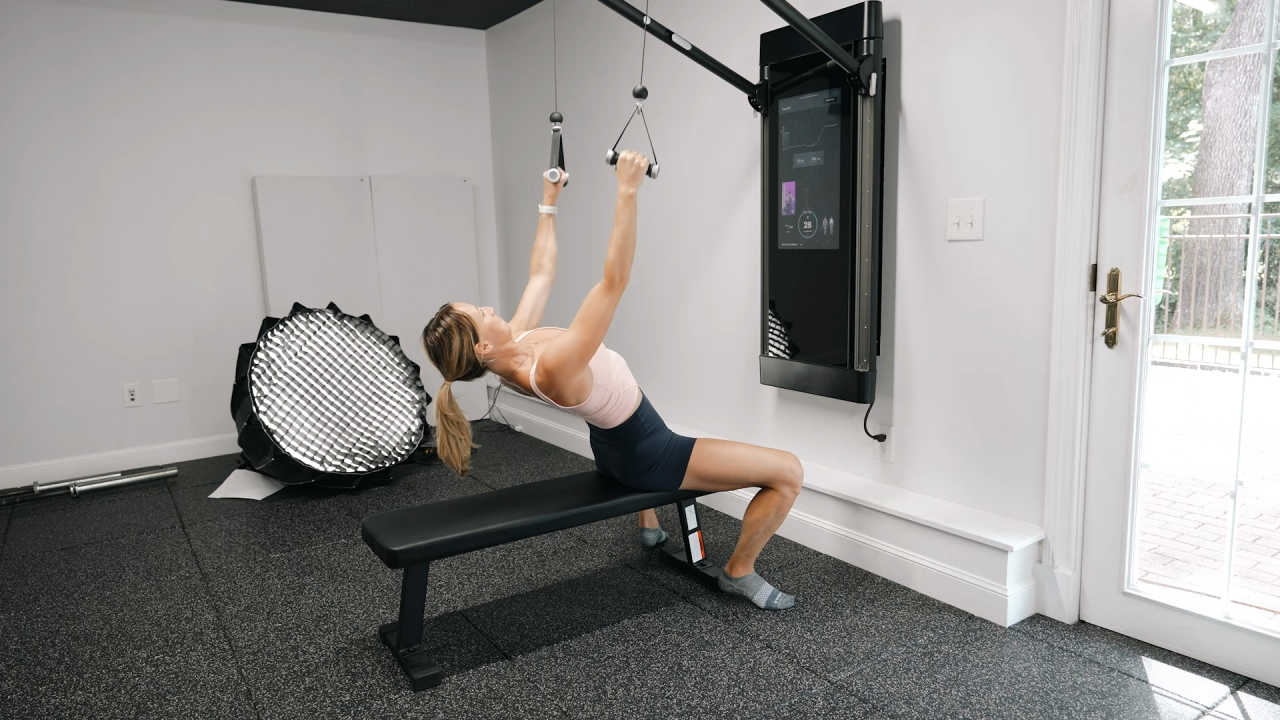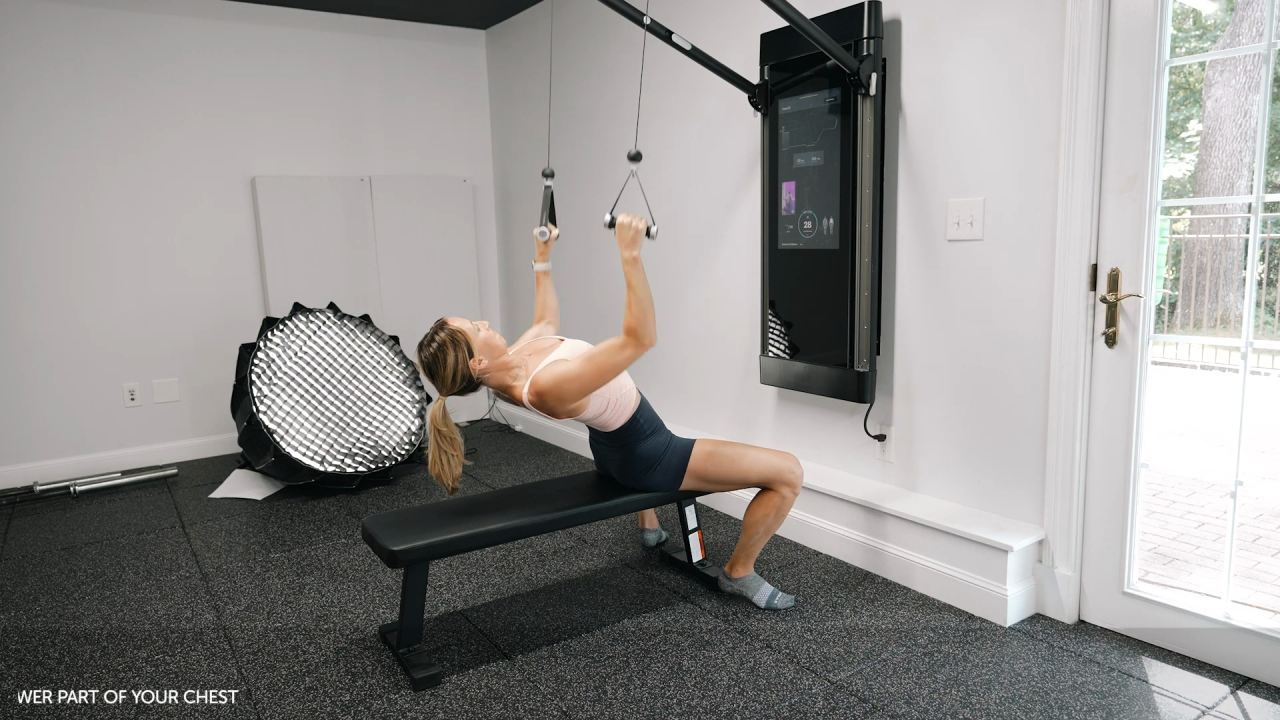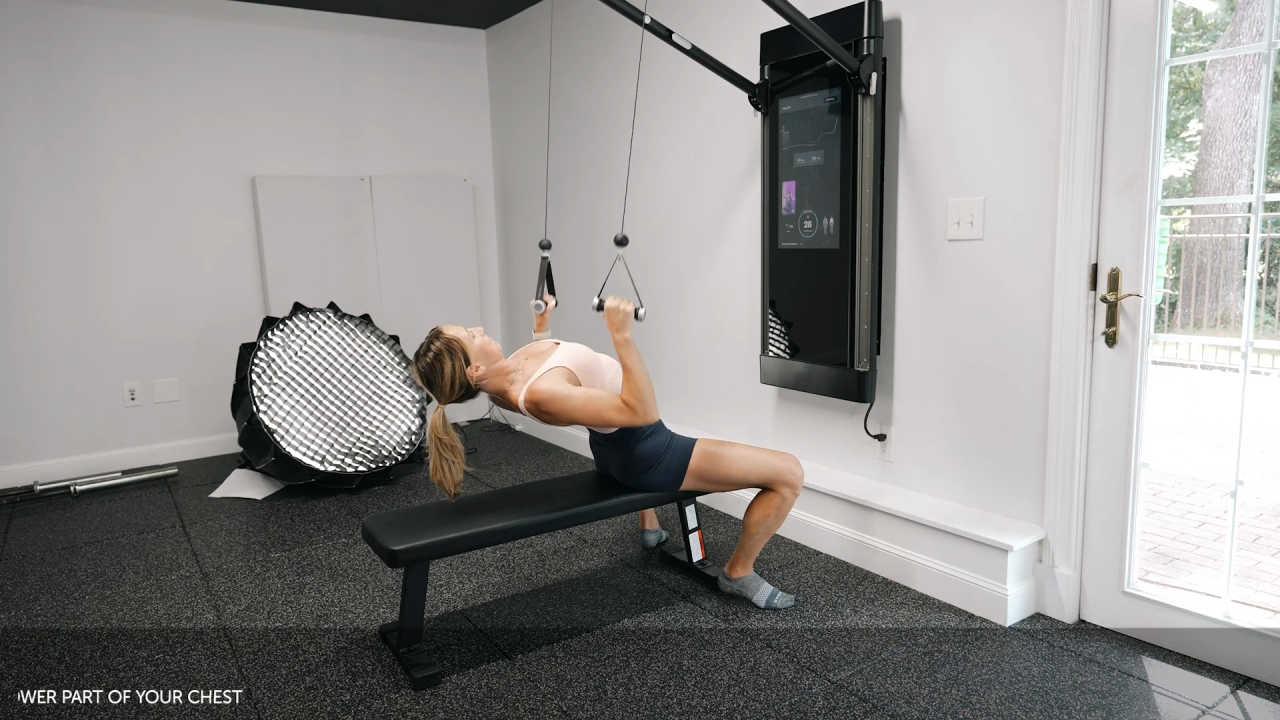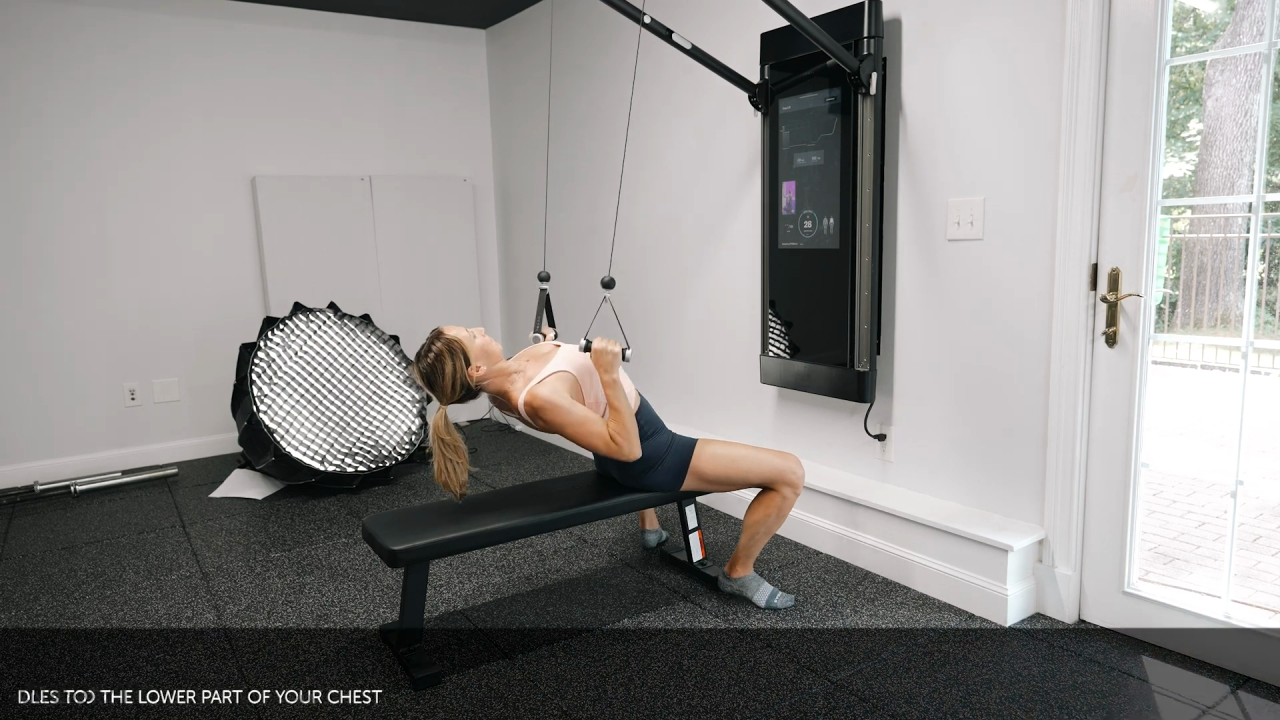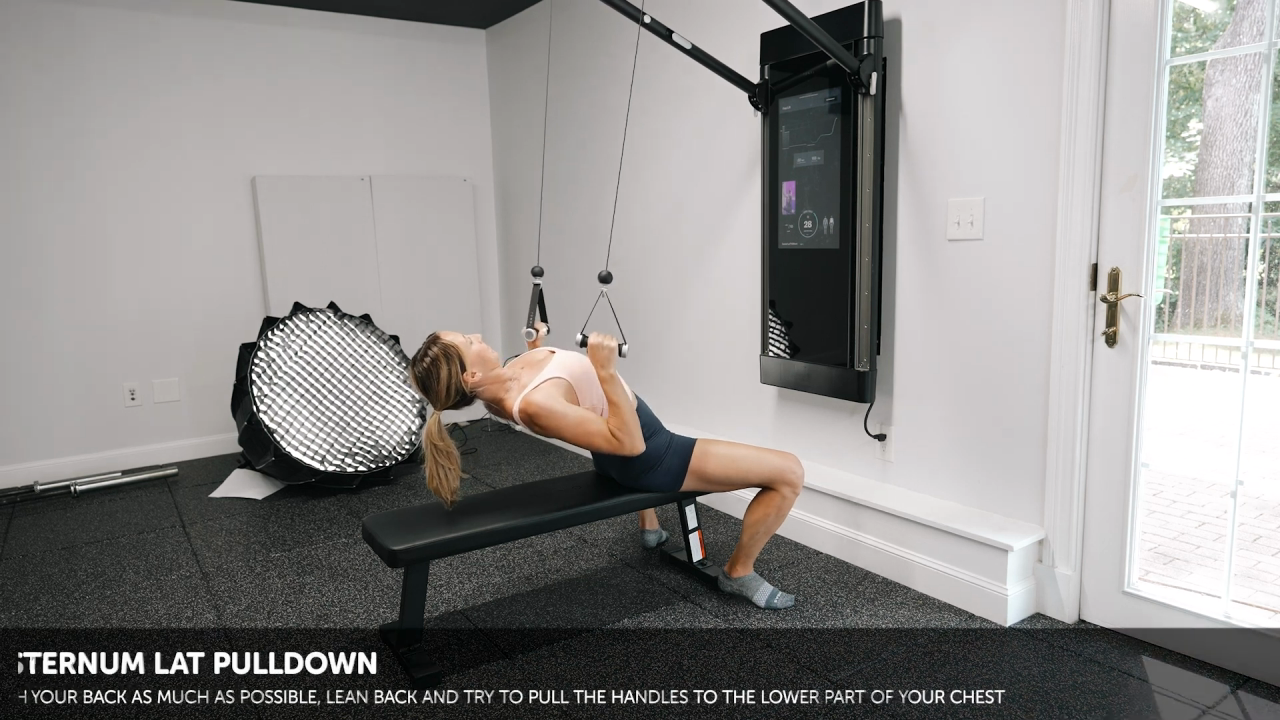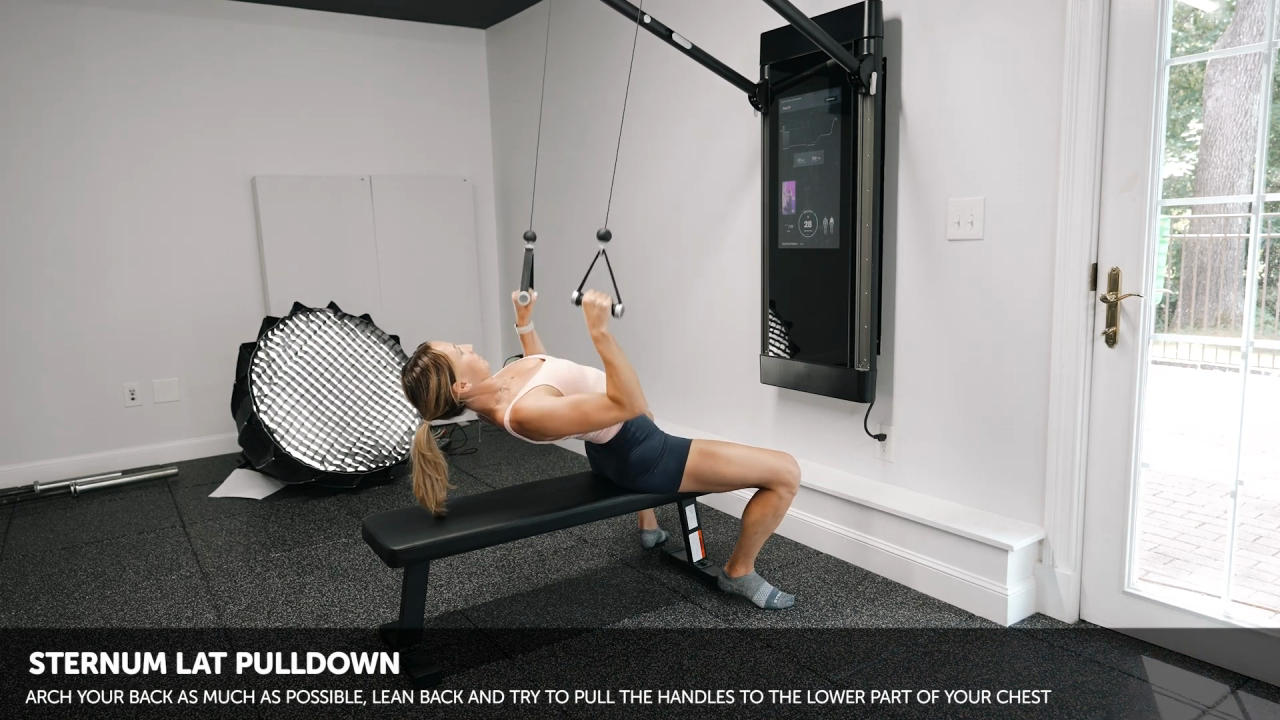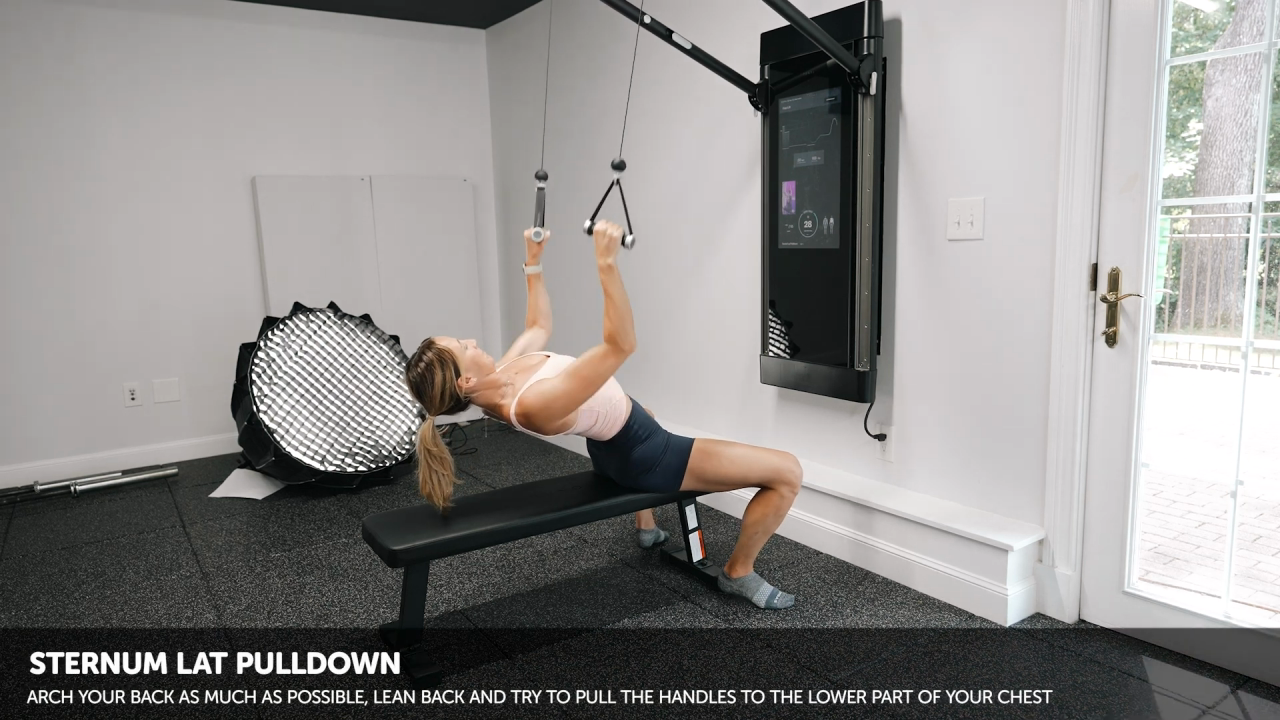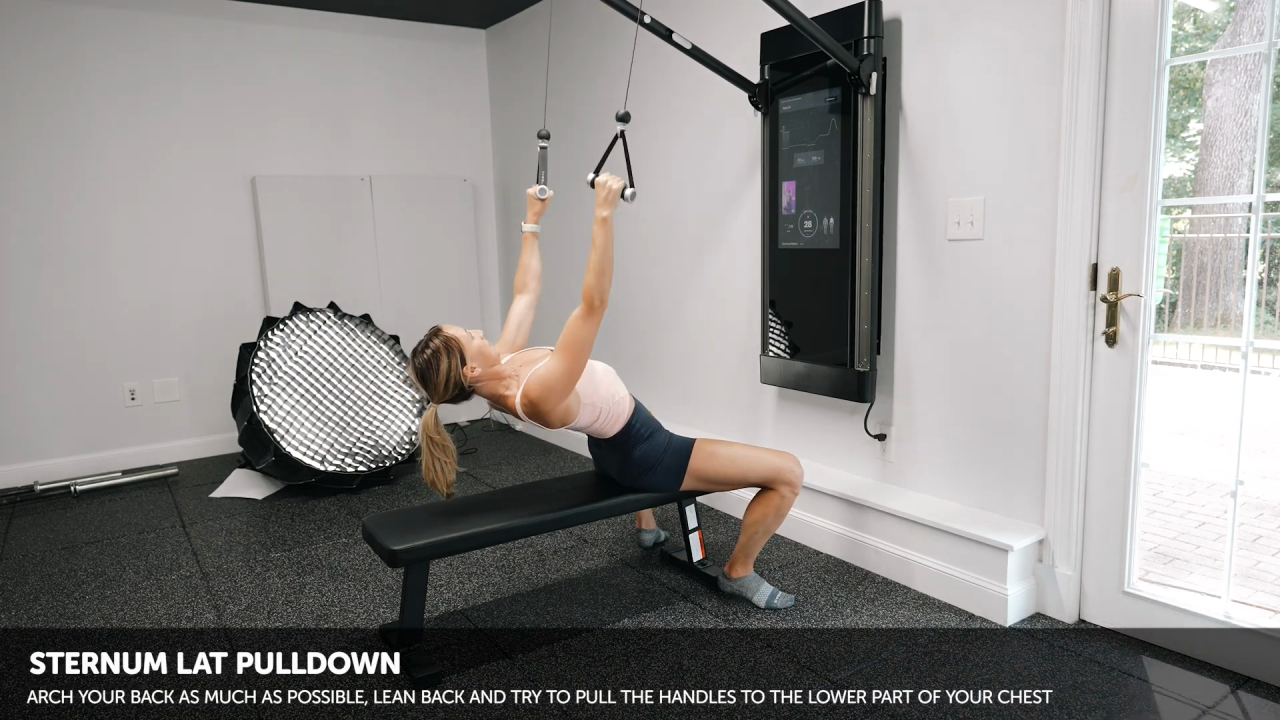
dt=0.4s
person 1, frame 1
left shoulder: (514, 346)
right shoulder: (550, 370)
left elbow: (541, 273)
right elbow: (614, 281)
left wrist: (549, 201)
right wrist: (627, 191)
left hip: (616, 443)
right hip: (644, 456)
right knee: (788, 472)
left ankle: (649, 526)
right ankle: (739, 574)
person 1, frame 2
left shoulder: (510, 366)
right shoulder: (547, 387)
left elbow: (546, 325)
right elbow: (640, 339)
left wrist: (542, 259)
right wrist: (630, 254)
left hip: (617, 446)
right hip: (644, 457)
right knee: (788, 473)
left ankle: (649, 525)
right ankle: (738, 574)
person 1, frame 3
left shoulder: (504, 379)
right shoulder: (539, 394)
right elbow: (644, 410)
left wrist: (541, 323)
right wrist: (621, 335)
left hip: (613, 444)
right hip: (644, 454)
right knee: (788, 473)
left ankle: (649, 526)
right ankle: (738, 574)
person 1, frame 4
left shoulder: (505, 381)
right shoulder: (539, 397)
right elbow: (629, 448)
left wrist: (542, 345)
right wrist: (608, 373)
left hip: (626, 446)
right hip: (648, 456)
right knee: (789, 473)
left ankle: (649, 527)
right ankle: (739, 574)
person 1, frame 5
left shoulder: (501, 387)
right shoulder: (533, 404)
right elbow: (631, 442)
left wrist: (533, 348)
right wrist: (604, 368)
left hip: (614, 454)
right hip: (647, 457)
right knee: (789, 472)
left ankle: (649, 526)
right ankle: (739, 573)
person 1, frame 6
left shoulder: (495, 392)
right shoulder: (525, 411)
left elbow: (536, 369)
right elbow: (632, 405)
left wrist: (523, 323)
right wrist: (599, 331)
left hip: (615, 449)
right hip: (641, 457)
left knee: (636, 413)
right knee: (785, 472)
left ankle: (648, 526)
right ankle: (739, 573)
person 1, frame 7
left shoulder: (499, 381)
right shoulder: (532, 405)
left elbow: (538, 327)
right elbow: (621, 345)
left wrist: (533, 262)
right wrist: (606, 262)
left hip: (616, 448)
right hip: (644, 458)
left knee: (643, 407)
right knee: (787, 472)
left ankle: (646, 526)
right ankle: (738, 573)
person 1, frame 8
left shoulder: (500, 368)
right shoulder: (536, 395)
left elbow: (526, 293)
right elbow: (594, 304)
left wrist: (532, 220)
right wrist: (603, 214)
left hip: (615, 447)
right hip: (645, 457)
right knee: (788, 472)
left ankle: (647, 526)
right ankle: (738, 574)
